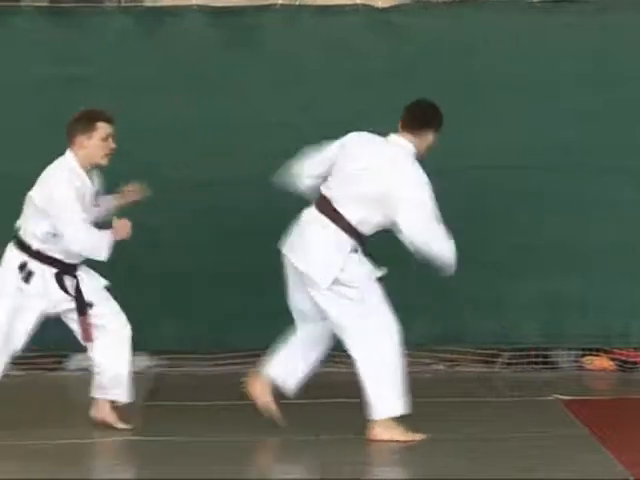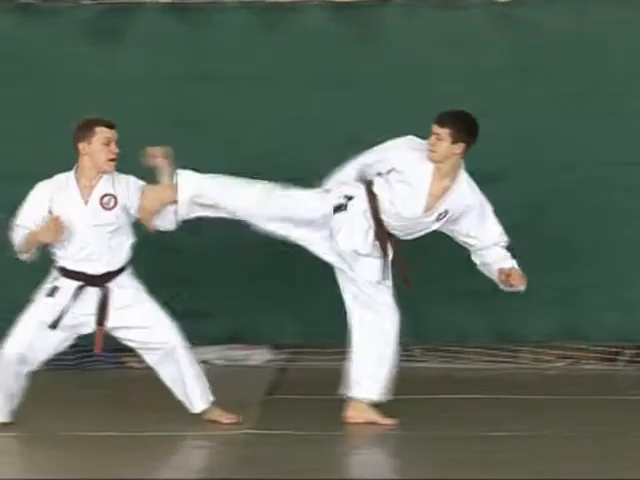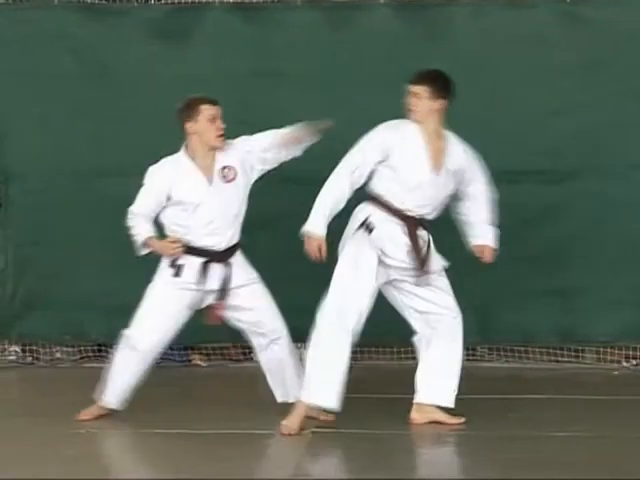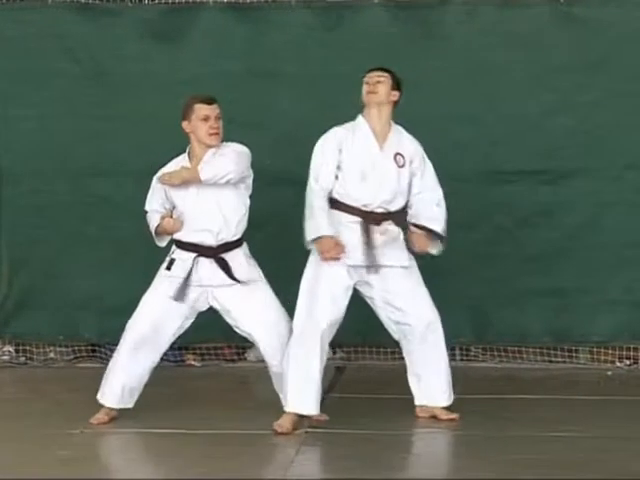
dt=0.4s
person 1, frame 1
left shoulder: (357, 141)
right shoulder: (410, 177)
left elbow: (308, 170)
right elbow: (425, 235)
left wrist: (312, 183)
right wrist: (446, 258)
left hip: (306, 237)
right hip: (336, 256)
left knee: (316, 325)
right knee: (376, 332)
left ankle: (266, 380)
right ankle: (383, 422)
person 1, frame 2
left shoulder: (469, 201)
right shoulder: (409, 151)
left elbow: (488, 243)
right elbow: (362, 165)
left wrist: (505, 269)
right wrist: (334, 191)
left hip: (369, 247)
right hip: (341, 214)
left knee: (379, 319)
right knee: (265, 203)
left ankle: (359, 404)
right ankle: (177, 189)
person 1, frame 3
left shoulder: (462, 156)
right shoulder: (389, 134)
left elbow: (476, 196)
right elbow: (345, 176)
left wrist: (482, 239)
right wrist: (315, 225)
left hip: (412, 246)
right hip: (372, 233)
left knee: (444, 320)
right knee: (342, 316)
left ankle: (425, 405)
right ankle: (307, 404)
person 1, frame 4
left shoulder: (410, 146)
right shoulder: (336, 138)
left elbow: (427, 197)
right elbow: (317, 190)
left wrist: (425, 231)
right wrist: (321, 235)
left hip: (387, 244)
right hip: (338, 240)
left knee: (422, 320)
right knee: (314, 322)
left ankle: (429, 401)
right ankle: (295, 408)
person 2, frame 1
left shoulder: (88, 178)
right shoulder: (63, 181)
right elbow: (80, 239)
left wrist: (120, 200)
right wrist: (113, 234)
left hip: (66, 275)
right hip: (30, 273)
left knee: (114, 328)
left ankle: (104, 404)
person 2, frame 2
left shoulder: (126, 186)
right shoulder: (49, 190)
left elbow: (165, 220)
left wrist: (165, 175)
right wrist: (38, 236)
left hip: (116, 290)
right hip: (65, 290)
left knee: (167, 341)
left ankle: (205, 407)
person 2, frame 3
left shoulder: (240, 153)
right shoulder: (163, 172)
left elbow: (280, 141)
right elbow: (138, 217)
left wrist: (307, 131)
right wrist: (155, 244)
left hip: (230, 267)
right hip: (183, 269)
left knee: (271, 329)
right knee: (143, 335)
left ankle: (298, 399)
right ankle: (107, 401)
person 2, frame 4
left shoulder: (236, 154)
right shoulder: (166, 175)
left elbow: (225, 168)
right elbow: (155, 215)
left wrist: (183, 176)
right wrist: (163, 227)
left hip: (232, 265)
right hip: (184, 266)
left knee: (275, 331)
right knee: (142, 331)
right ankle: (113, 403)
